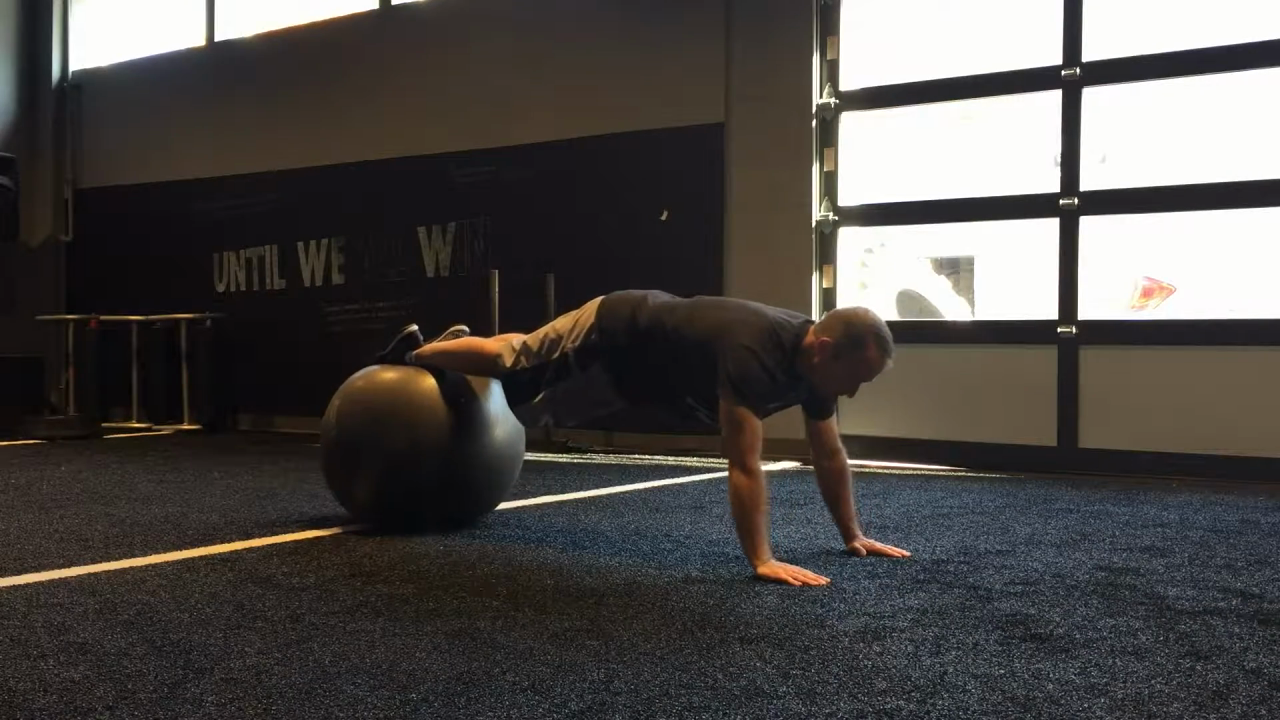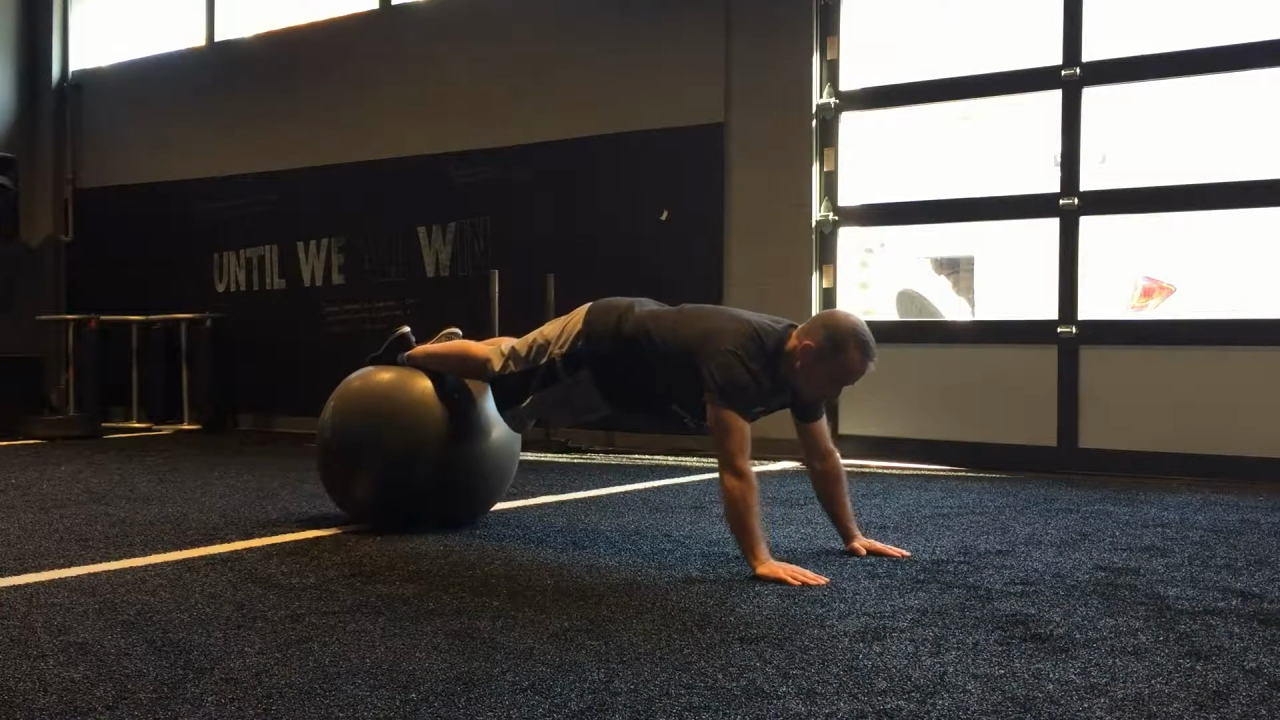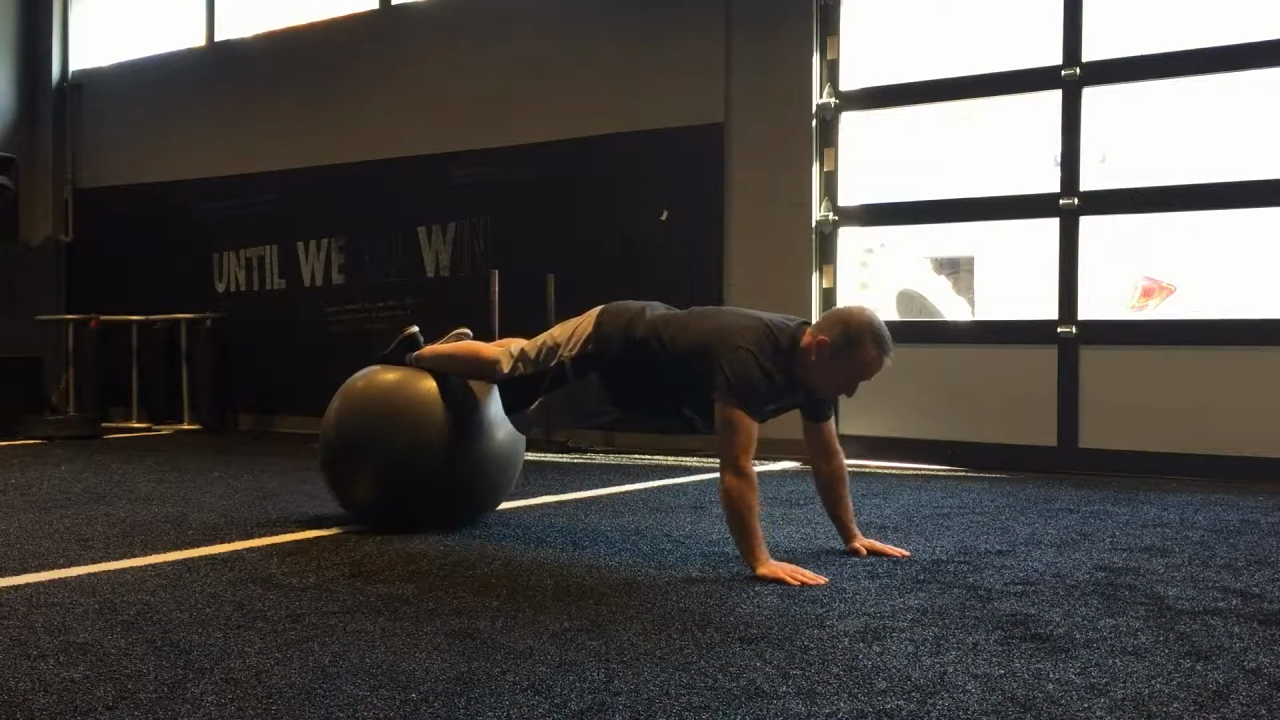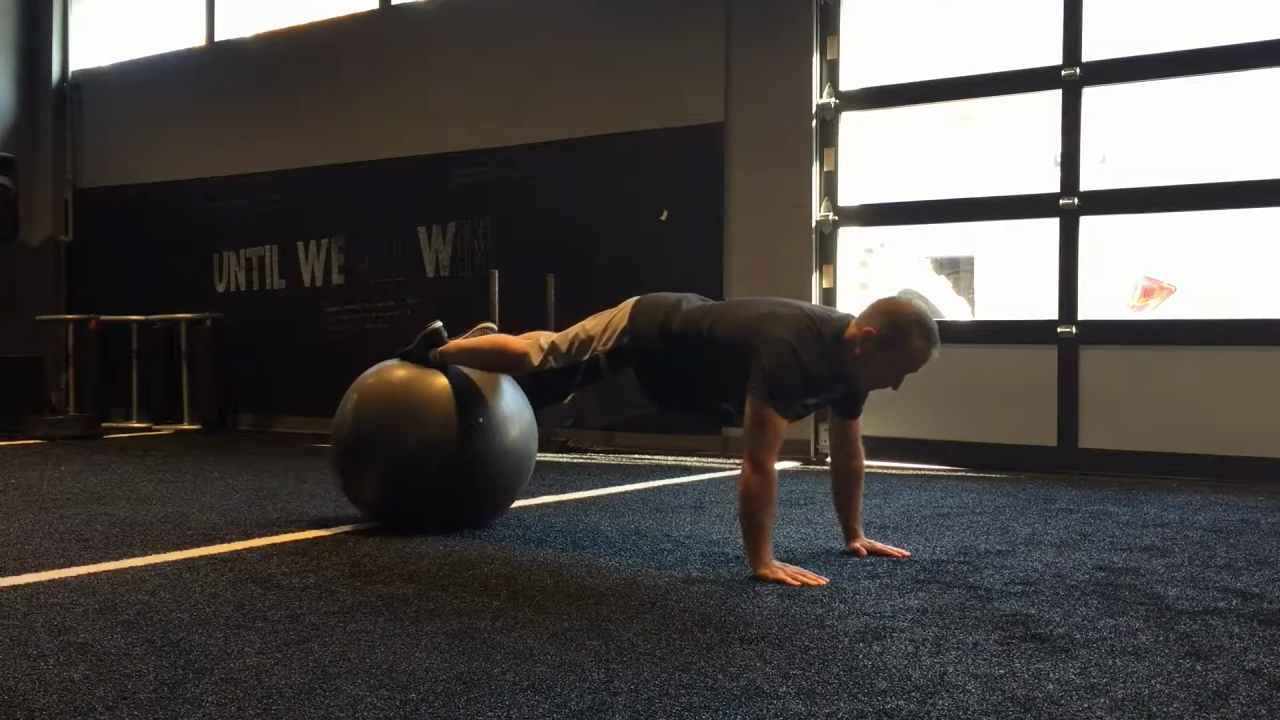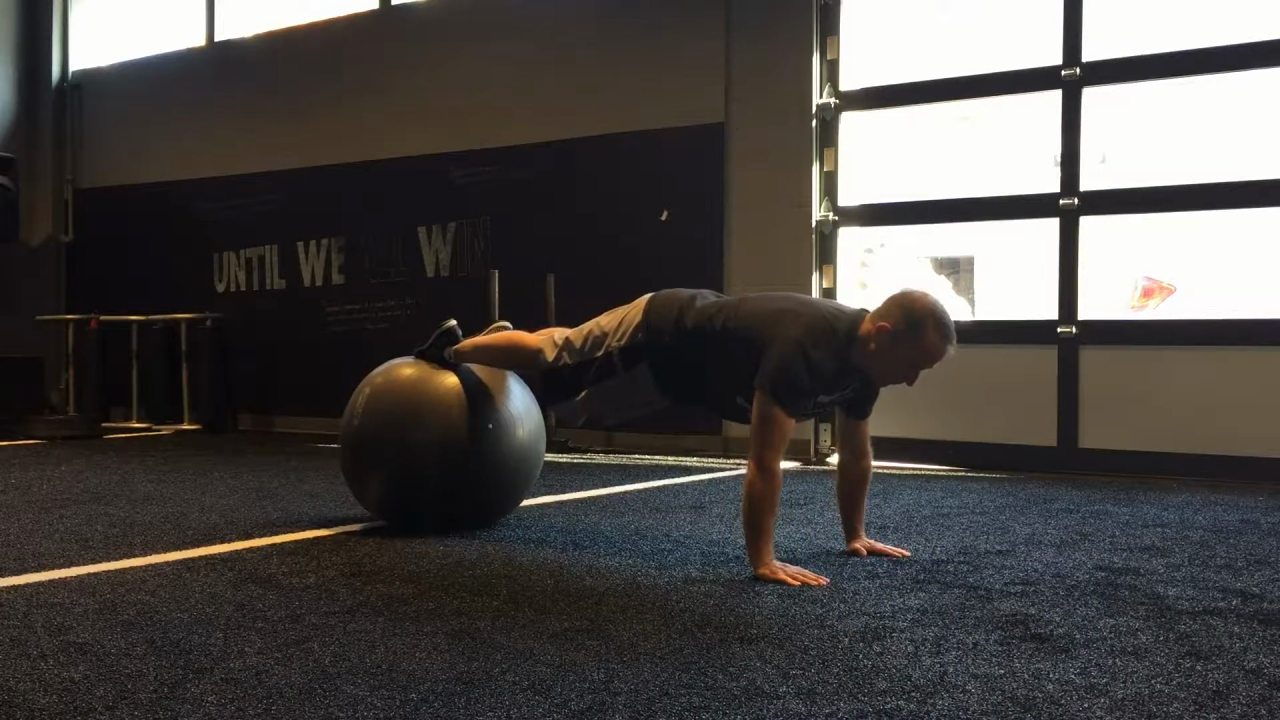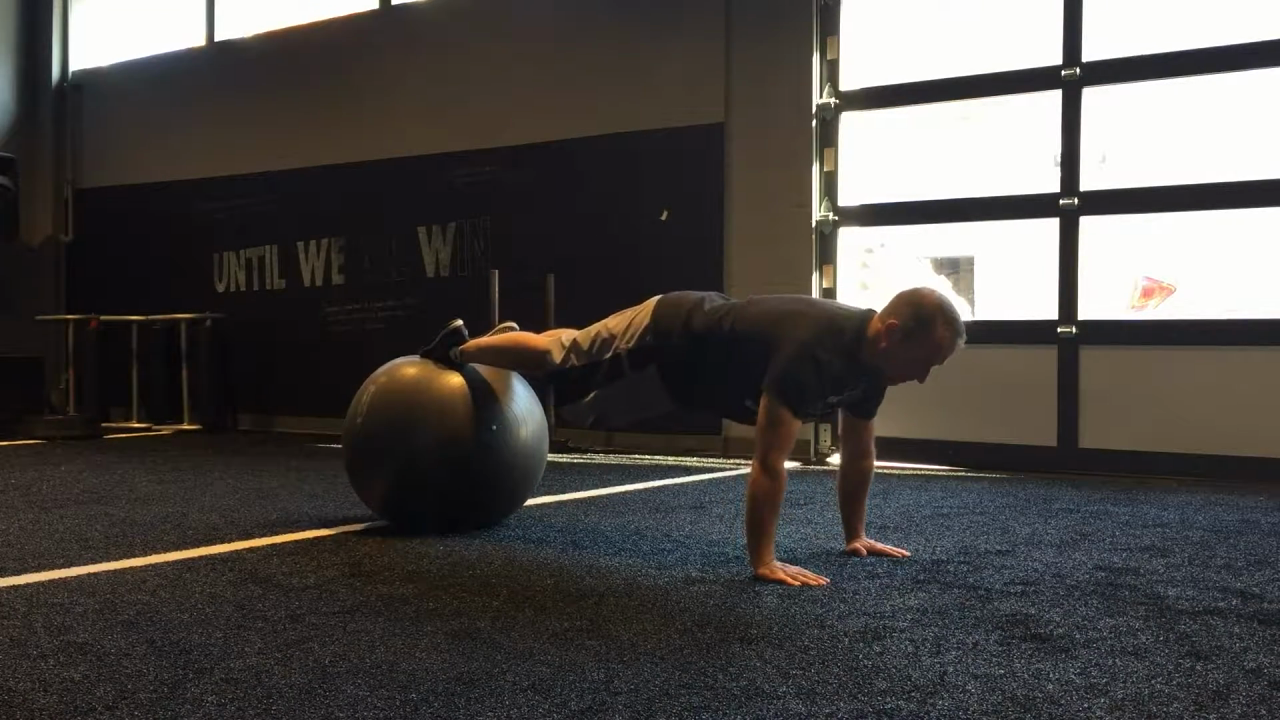
dt=0.5s
person 1, frame 1
left shoulder: (816, 357)
right shoulder: (755, 352)
left elbow: (830, 454)
right elbow: (745, 464)
left wrist: (853, 535)
right wrist: (762, 560)
left hip: (650, 322)
right hip: (609, 338)
left knee: (519, 357)
right knee: (509, 365)
left ankle: (458, 339)
right ankle: (416, 350)
person 1, frame 2
left shoulder: (802, 364)
right shoulder: (737, 358)
left elbow: (822, 456)
right elbow: (735, 466)
left wrist: (852, 535)
right wrist: (760, 560)
left hip: (638, 327)
right hip: (596, 345)
left knee: (511, 358)
right knee: (501, 370)
left ankle: (451, 341)
right ankle: (409, 351)
person 1, frame 3
left shoulder: (814, 364)
right shoulder: (751, 356)
left elbow: (826, 455)
right elbow: (735, 466)
left wrist: (851, 534)
right wrist: (759, 560)
left hip: (647, 339)
right hip: (607, 349)
left knee: (522, 361)
right knee: (508, 371)
left ankle: (462, 342)
right ankle: (415, 351)
person 1, frame 4
left shoulder: (849, 358)
right shoulder: (792, 347)
left elbow: (847, 454)
right elbow: (758, 462)
left wrist: (854, 535)
right wrist: (762, 561)
left hip: (681, 325)
right hip: (642, 340)
left knee: (551, 350)
right knee: (536, 363)
left ankle: (483, 336)
right ankle: (439, 346)
person 1, frame 5
left shoulder: (863, 358)
right shoulder: (804, 346)
left elbow: (856, 453)
right elbow: (764, 461)
left wrist: (855, 536)
right wrist: (762, 560)
left hip: (689, 343)
right hip: (655, 337)
left knee: (561, 356)
right knee: (548, 358)
left ankle: (501, 333)
right ankle: (453, 346)
person 1, frame 6
left shoulder: (871, 359)
right shoulder: (814, 346)
left elbow: (857, 453)
right elbow: (769, 460)
left wrist: (855, 535)
right wrist: (762, 560)
left hip: (695, 346)
right hip: (663, 340)
left knee: (569, 350)
right knee: (557, 360)
left ankle: (508, 333)
right ankle: (459, 345)
